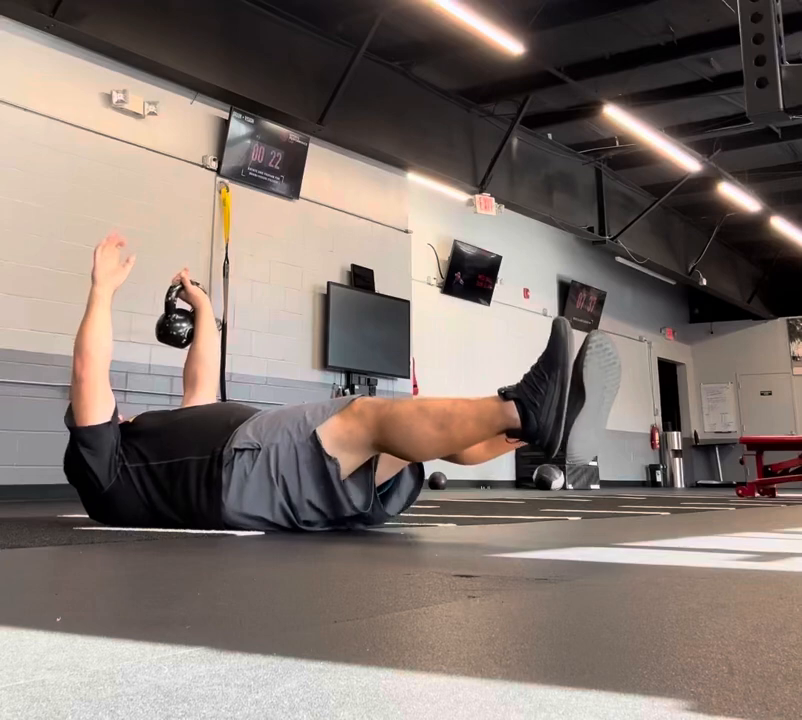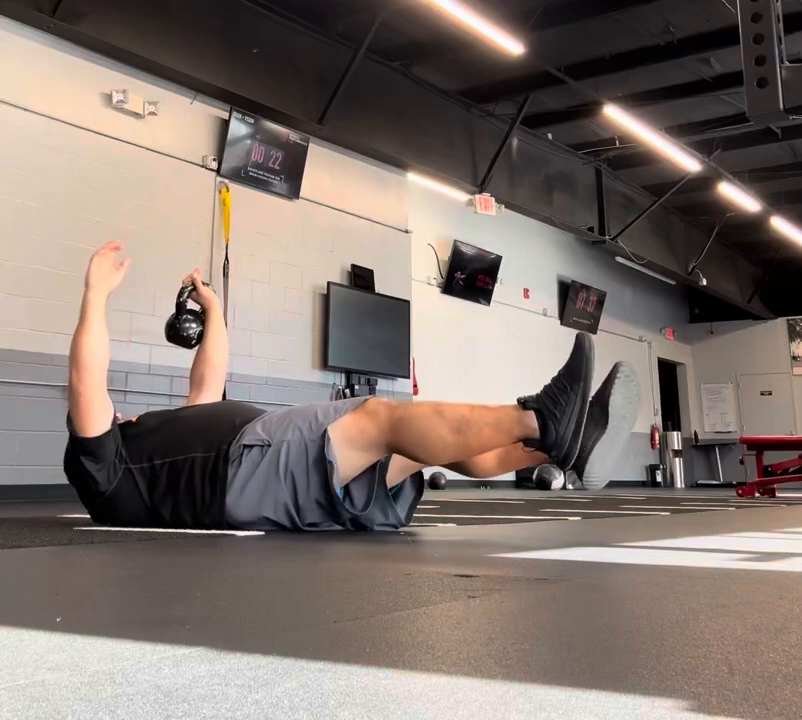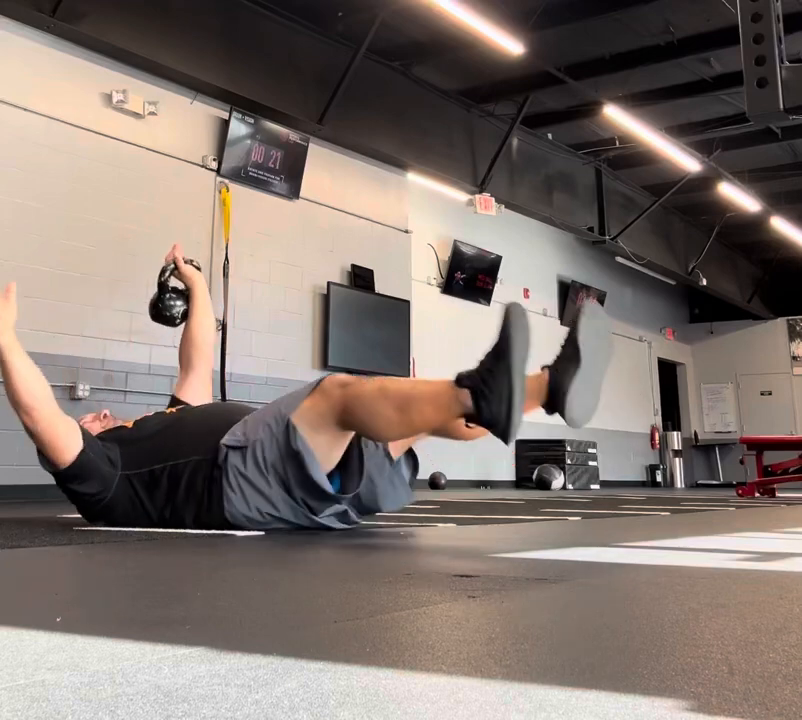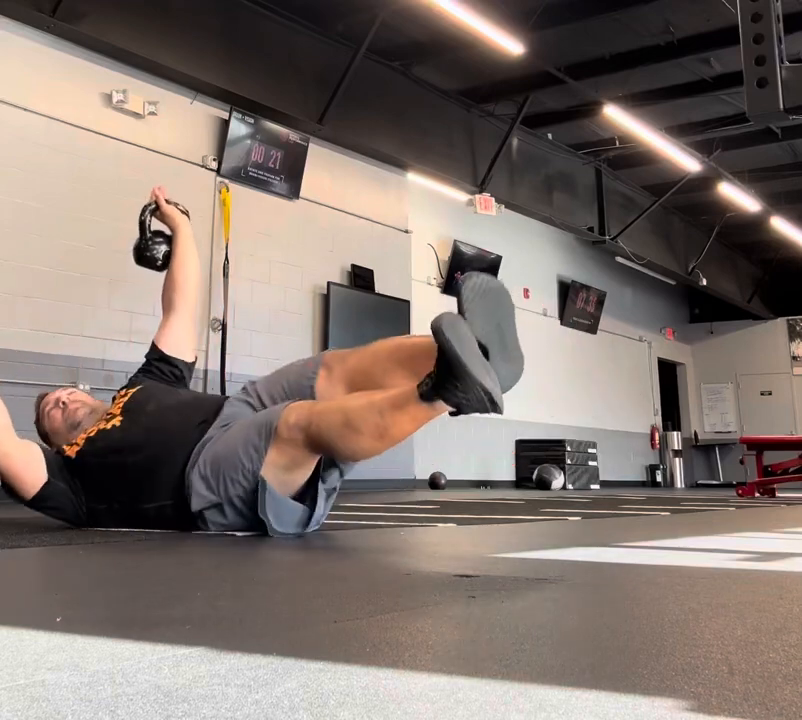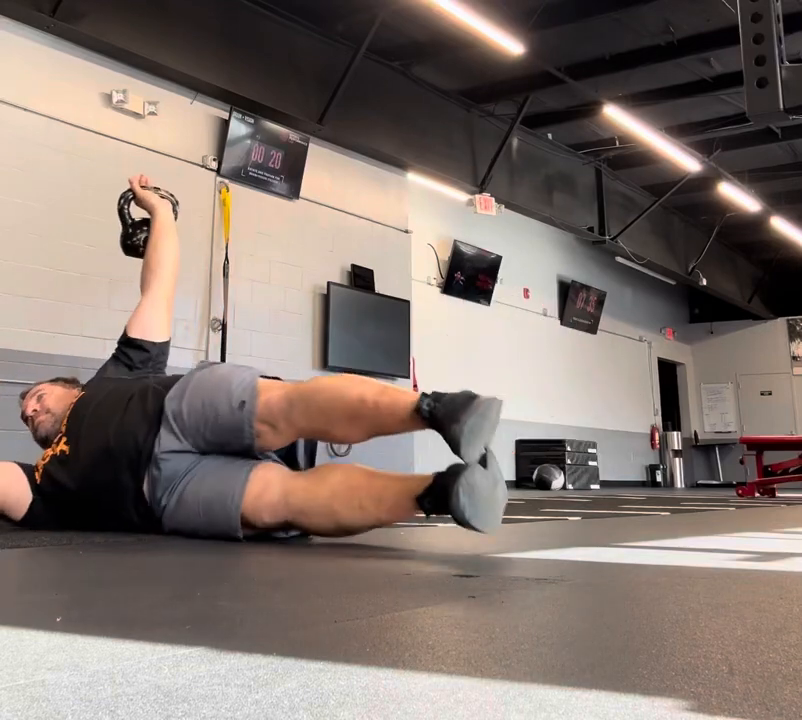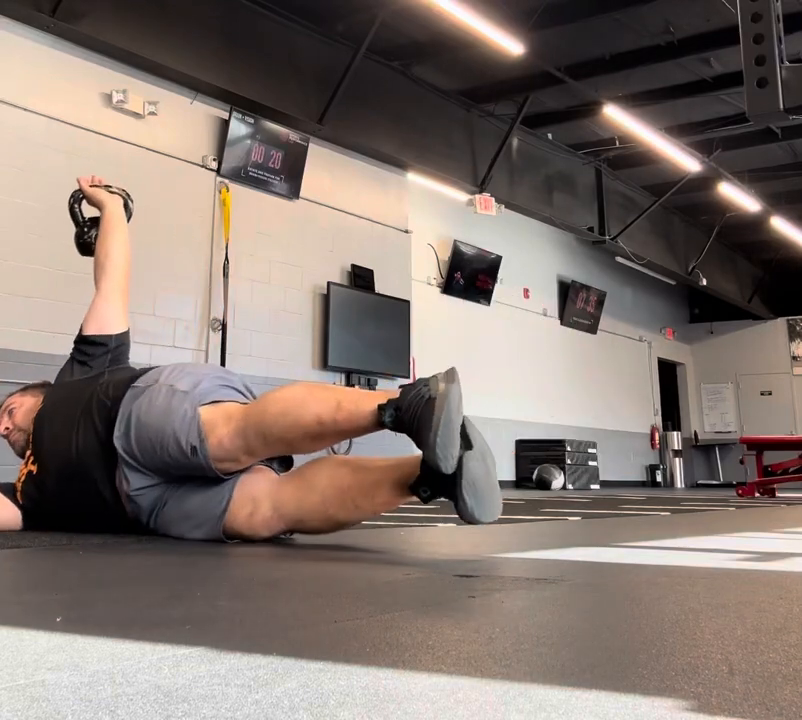
dt=0.5s
person 1, frame 1
left shoulder: (167, 437)
right shoulder: (104, 466)
left elbow: (201, 385)
right elbow: (89, 376)
left wrist: (201, 307)
right wrist: (102, 288)
left hip: (300, 476)
right hip: (244, 467)
left knee: (444, 435)
right knee: (369, 415)
left ankle: (553, 423)
right ankle: (522, 409)
person 1, frame 2
left shoulder: (172, 434)
right shoulder: (105, 468)
left elbow: (208, 384)
right elbow: (87, 386)
left wrist: (213, 308)
right wrist: (96, 296)
left hip: (311, 489)
right hip: (248, 465)
left knee: (454, 443)
right knee: (380, 416)
left ankle: (569, 440)
right ankle: (540, 420)
person 1, frame 3
left shoulder: (168, 426)
right shoulder: (101, 468)
left elbow: (198, 369)
left wrist: (195, 285)
left hip: (313, 484)
right hip: (243, 471)
left knee: (435, 406)
right knee: (340, 392)
left ankle: (553, 387)
right ankle: (482, 396)
person 1, frame 4
left shoulder: (146, 386)
right shoulder: (70, 473)
left elbow: (180, 312)
left wrist: (181, 228)
right hip: (209, 474)
left knee: (345, 366)
right knee: (309, 419)
left ankle: (467, 348)
right ankle: (445, 393)
person 1, frame 5
left shoulder: (116, 376)
right shoulder: (49, 484)
left elbow: (157, 294)
left wrist: (160, 213)
right hip: (175, 485)
left knee: (288, 406)
right knee: (277, 498)
left ankle: (436, 410)
right ankle: (439, 491)
person 1, frame 6
left shoulder: (81, 374)
left elbow: (110, 286)
left wrist: (110, 208)
right hip: (155, 494)
left knee: (236, 435)
right knee: (268, 508)
left ankle: (407, 405)
right ankle: (432, 474)
